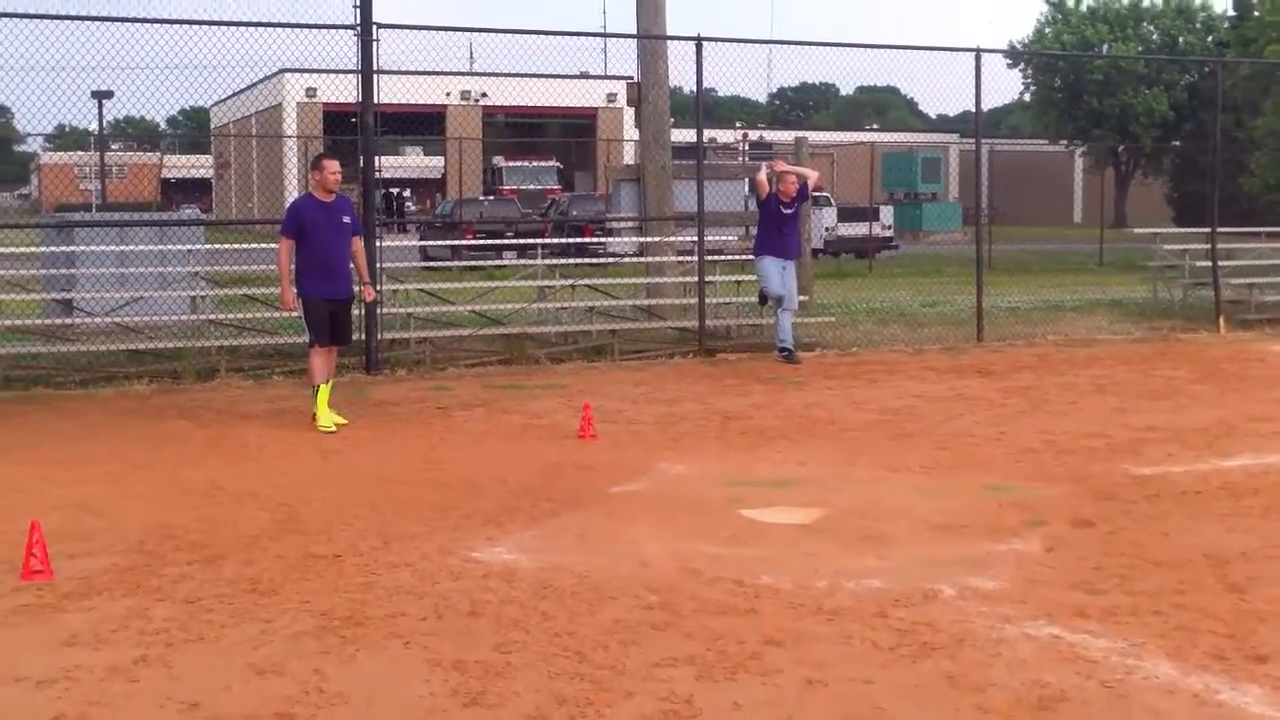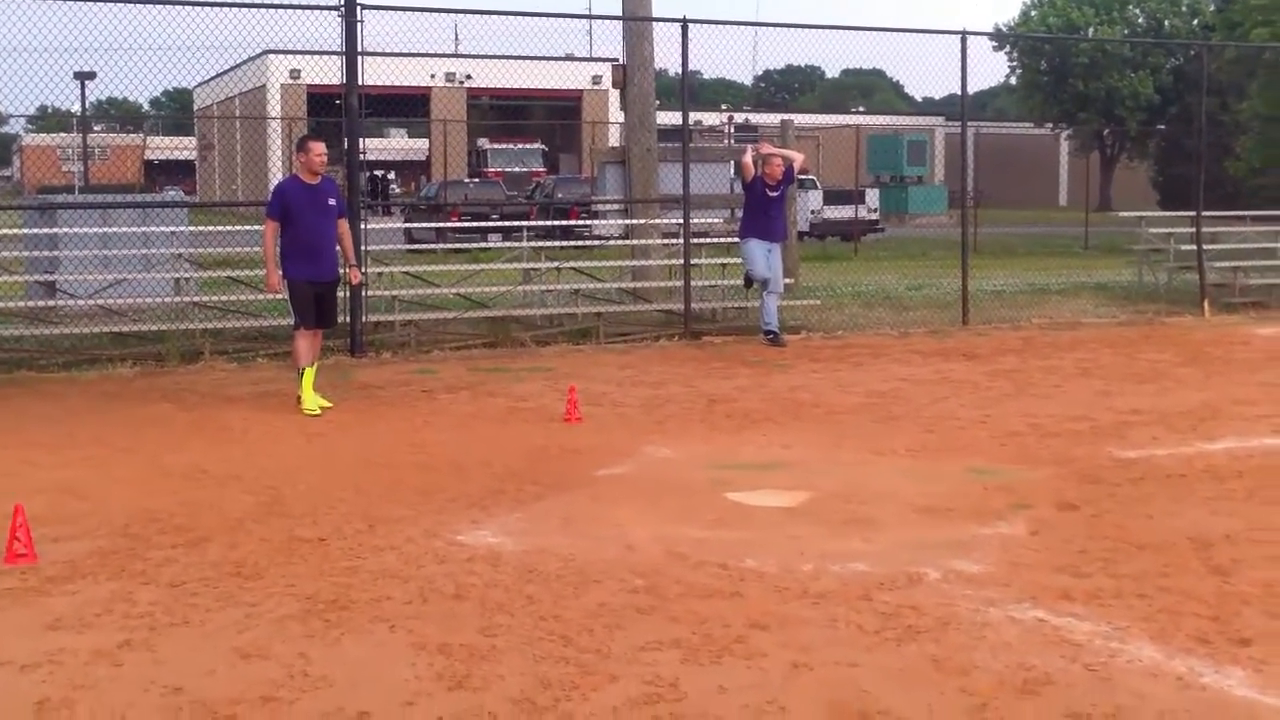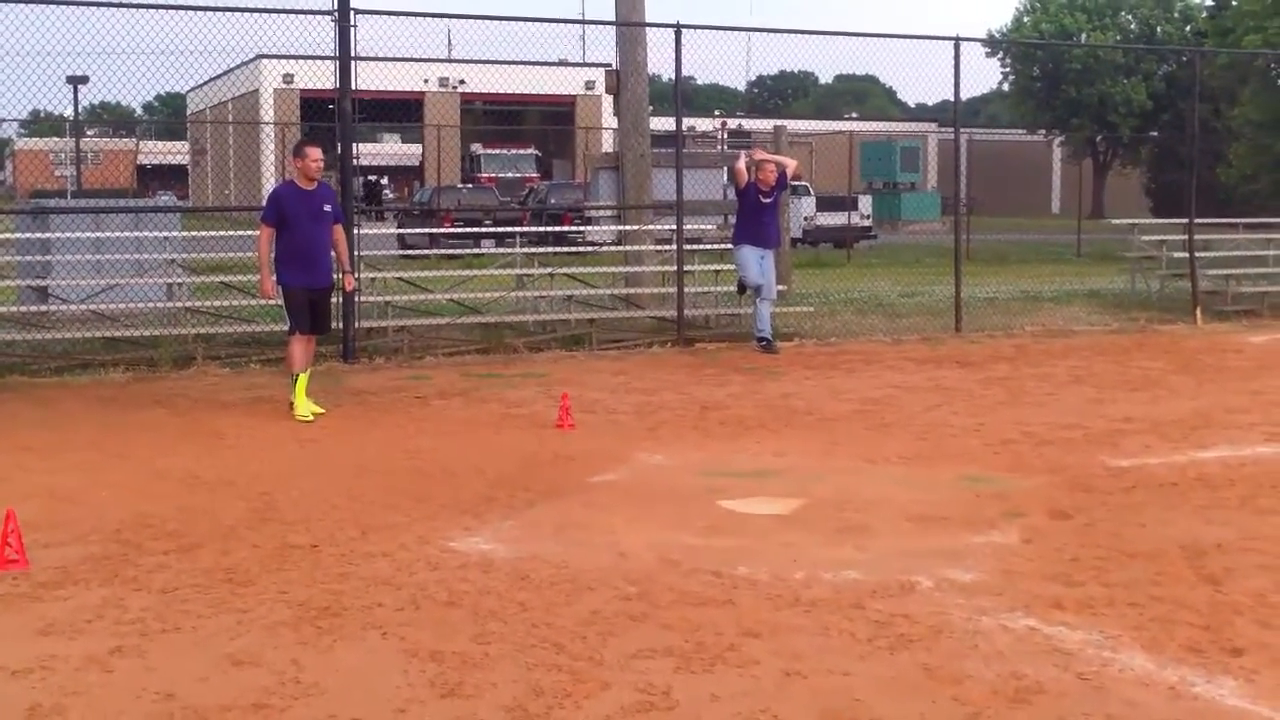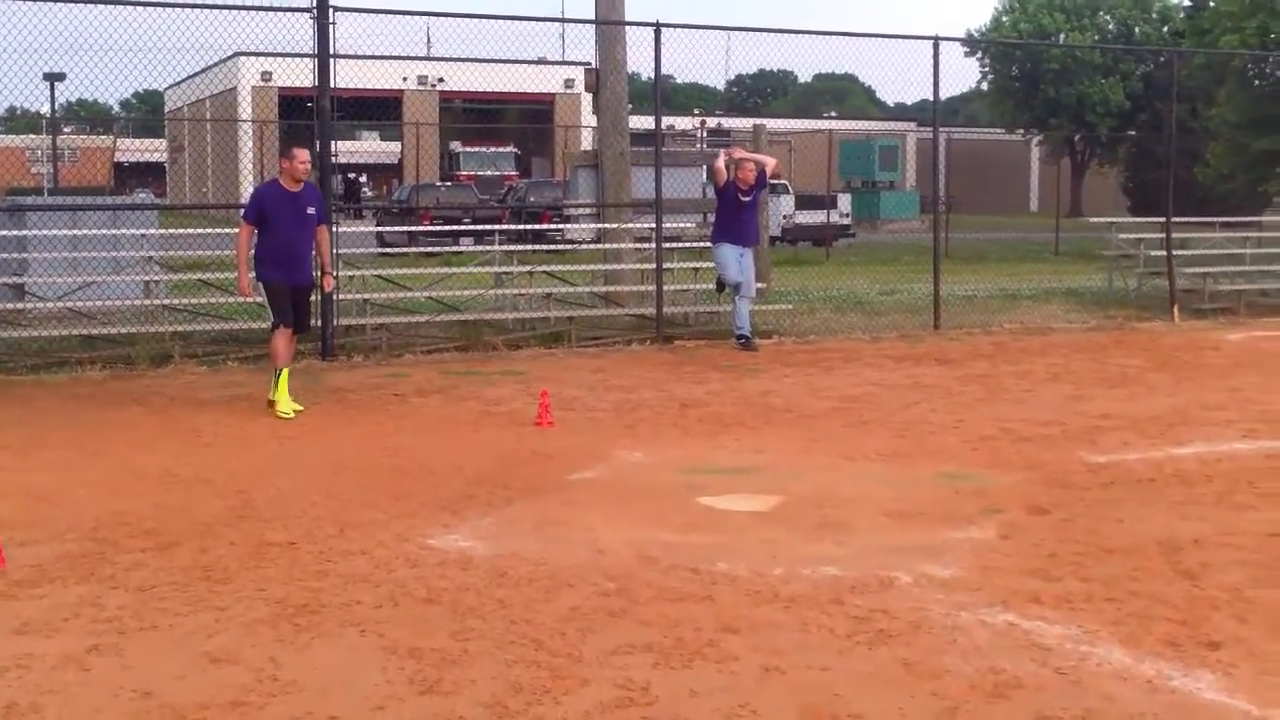
dt=0.4s
person 1, frame 1
left shoulder: (347, 206)
right shoulder: (300, 207)
left elbow: (356, 246)
right elbow: (285, 249)
left wrist: (366, 281)
right wrist: (286, 287)
left hip: (343, 292)
right hip: (313, 292)
left knee: (333, 347)
right knee: (319, 346)
left ankle: (325, 405)
right ankle: (320, 408)
person 1, frame 2
left shoulder: (332, 188)
right shoulder: (285, 189)
left elbow: (342, 228)
right elbow: (270, 230)
left wrist: (352, 263)
right wrist: (271, 269)
left hip: (328, 274)
right hip: (298, 275)
left knee: (318, 329)
right knee: (304, 329)
left ankle: (309, 388)
right ankle: (305, 391)
person 1, frame 3
left shoulder: (328, 194)
right shoulder: (281, 194)
left elbow: (337, 234)
right elbow: (265, 236)
left wrist: (347, 270)
right wrist: (265, 275)
left hip: (323, 280)
right hip: (293, 280)
left knee: (312, 335)
right knee: (299, 334)
left ankle: (301, 395)
right ankle: (298, 398)
person 1, frame 4
left shoulder: (314, 194)
right shoulder: (264, 194)
left elbow: (322, 234)
right elbow: (245, 232)
left wrist: (327, 271)
right wrist: (243, 272)
left hip: (302, 277)
right hip: (272, 275)
left knee: (293, 332)
right knee: (283, 328)
left ankle: (276, 392)
right ankle: (283, 394)
person 2, frame 1
left shoulder: (797, 198)
right shoulder: (769, 200)
left elbow: (814, 175)
right elbow: (760, 180)
left wrist: (787, 168)
right wrist: (764, 168)
left hip: (789, 259)
right hip: (767, 256)
left knee: (788, 305)
right knee: (776, 291)
left ankle: (785, 348)
right ankle: (766, 292)
person 2, frame 2
left shoulder: (783, 181)
right shoulder: (755, 183)
left elbow: (799, 157)
right elbow: (746, 162)
left wrist: (773, 150)
right wrist: (750, 151)
left hip: (775, 242)
right hip: (752, 239)
left knee: (774, 288)
right knee: (762, 274)
left ankle: (770, 331)
right ankle: (751, 274)
person 2, frame 3
left shoulder: (777, 187)
right shoulder: (748, 189)
left elbow: (792, 163)
right elbow: (739, 168)
left wrist: (765, 156)
right wrist: (743, 157)
left hip: (768, 249)
right hip: (745, 246)
left knee: (767, 294)
right knee: (755, 281)
left ankle: (763, 338)
right ankle: (745, 281)
person 2, frame 4
left shoulder: (756, 186)
right shoulder: (727, 188)
left elbow: (772, 162)
right elbow: (718, 167)
left wrist: (745, 155)
right wrist: (723, 155)
left hip: (746, 247)
right hip: (725, 244)
left knee: (746, 292)
right knee: (734, 279)
left ankle: (742, 335)
right ankle: (723, 279)
